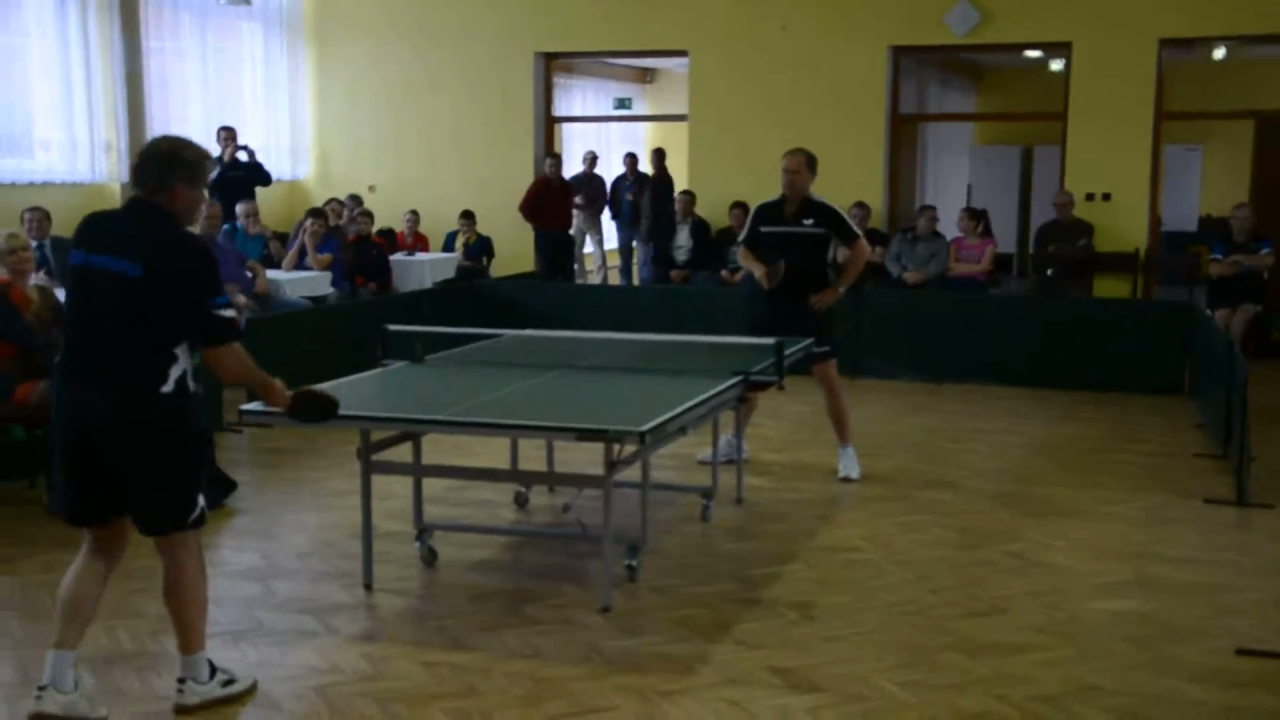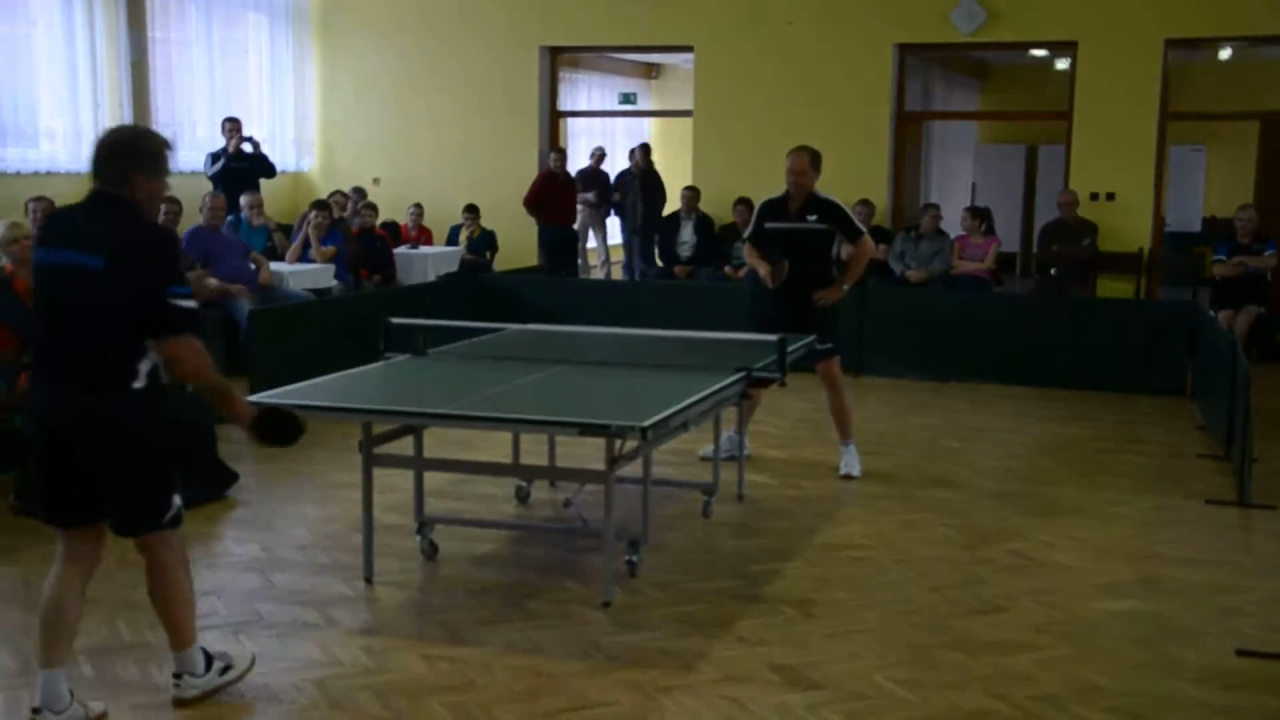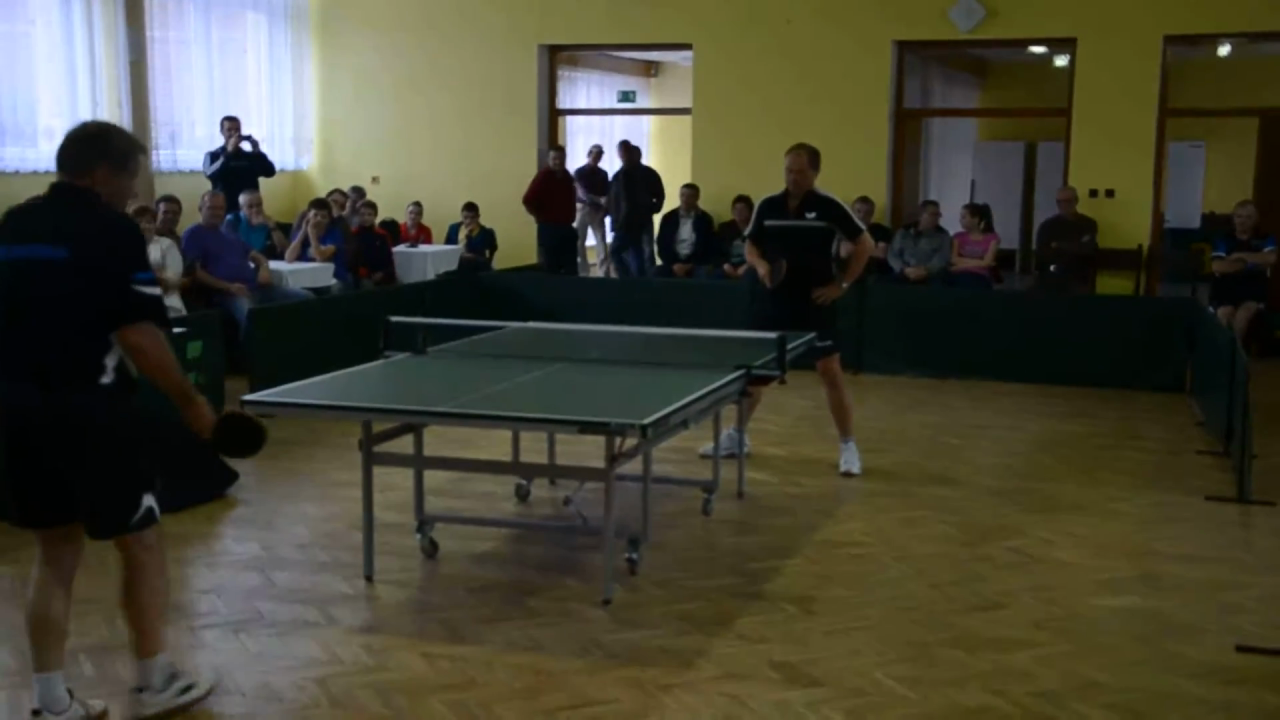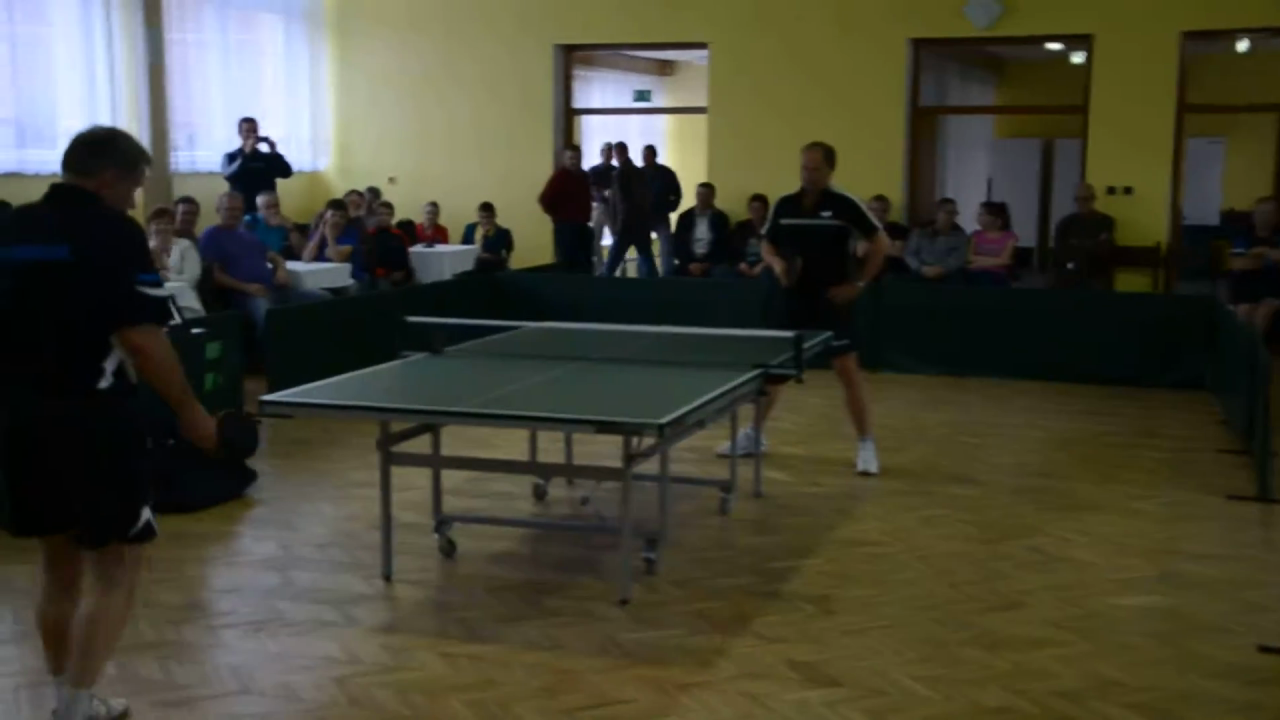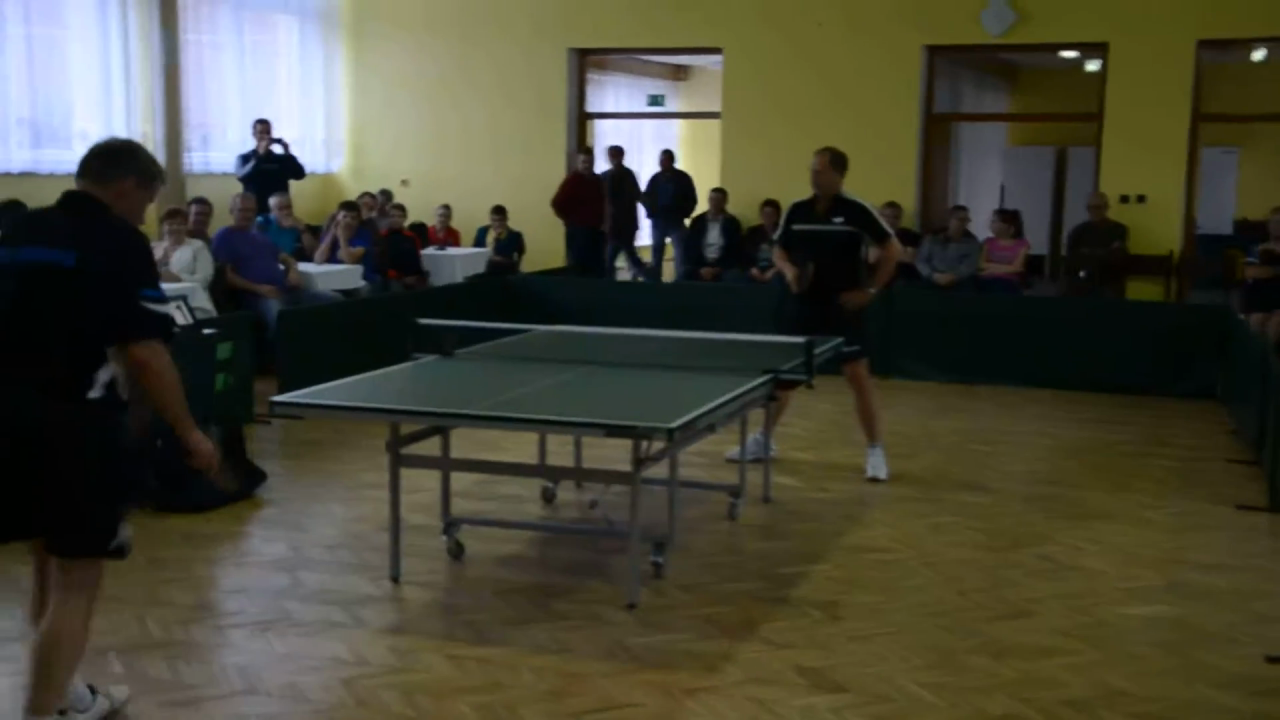
dt=0.2s
person 1, frame 1
left shoulder: (89, 232)
right shoulder: (185, 251)
right elbow: (221, 354)
left wrist: (207, 307)
right wrist: (268, 388)
left hip: (81, 405)
right hip: (149, 412)
left knee: (100, 545)
right knee: (180, 544)
person 1, frame 2
left shoulder: (54, 230)
right shoulder: (148, 241)
right elbow: (177, 347)
right wrist: (229, 399)
left hip: (53, 405)
right hip: (120, 411)
left knee: (75, 549)
right knee: (161, 542)
right ankle: (192, 668)
person 1, frame 3
right shoulder: (112, 231)
right elbow: (140, 337)
right wrist: (190, 402)
right hip: (90, 409)
left knee: (55, 554)
right knee: (140, 542)
person 1, frame 4
right shoulder: (113, 231)
right elbow: (142, 338)
right wrist: (189, 410)
right hip: (90, 414)
left knee: (59, 562)
right knee: (116, 563)
person 1, frame 5
right shoulder: (118, 242)
right elbow: (145, 354)
right wrist: (188, 431)
right hip: (78, 423)
left knee: (50, 568)
right knee: (76, 581)
person 2, frame 1
left shoulder: (826, 213)
right shoulder: (763, 212)
left elbow: (860, 249)
right elbow: (744, 251)
left wrist: (838, 289)
right wrist: (757, 269)
left hip: (811, 309)
right hip: (769, 308)
left knee: (828, 380)
left ankle: (846, 452)
right ankle: (735, 441)
person 2, frame 2
left shoulder: (831, 210)
right shoulder: (767, 208)
left elbow: (865, 247)
right elbow: (750, 248)
left wrist: (842, 286)
right wrist: (761, 267)
left hip: (815, 306)
right hip: (773, 304)
left knee: (831, 376)
left ankle: (848, 449)
right ankle: (737, 438)
person 2, frame 3
left shoulder: (830, 207)
right shoulder: (767, 206)
left elbow: (864, 244)
right elbow: (751, 246)
left wrist: (841, 285)
right wrist: (760, 265)
left hip: (815, 303)
right hip: (773, 302)
left knee: (830, 373)
left ankle: (848, 446)
right ankle: (737, 435)
person 2, frame 4
left shoulder: (845, 206)
right shoulder: (784, 205)
left elbow: (880, 243)
right elbow: (768, 245)
left wrist: (858, 284)
right wrist: (776, 264)
left hip: (831, 302)
right hip: (791, 300)
left knee: (847, 372)
left ankle: (865, 445)
right ankle: (754, 435)
person 2, frame 5
left shoulder: (857, 212)
right shoulder: (796, 211)
left elbow: (892, 249)
right elbow: (780, 250)
left wrist: (870, 290)
right wrist: (788, 269)
left hip: (842, 308)
right hip: (802, 306)
left knee: (858, 378)
left ankle: (875, 452)
right ankle: (764, 440)
